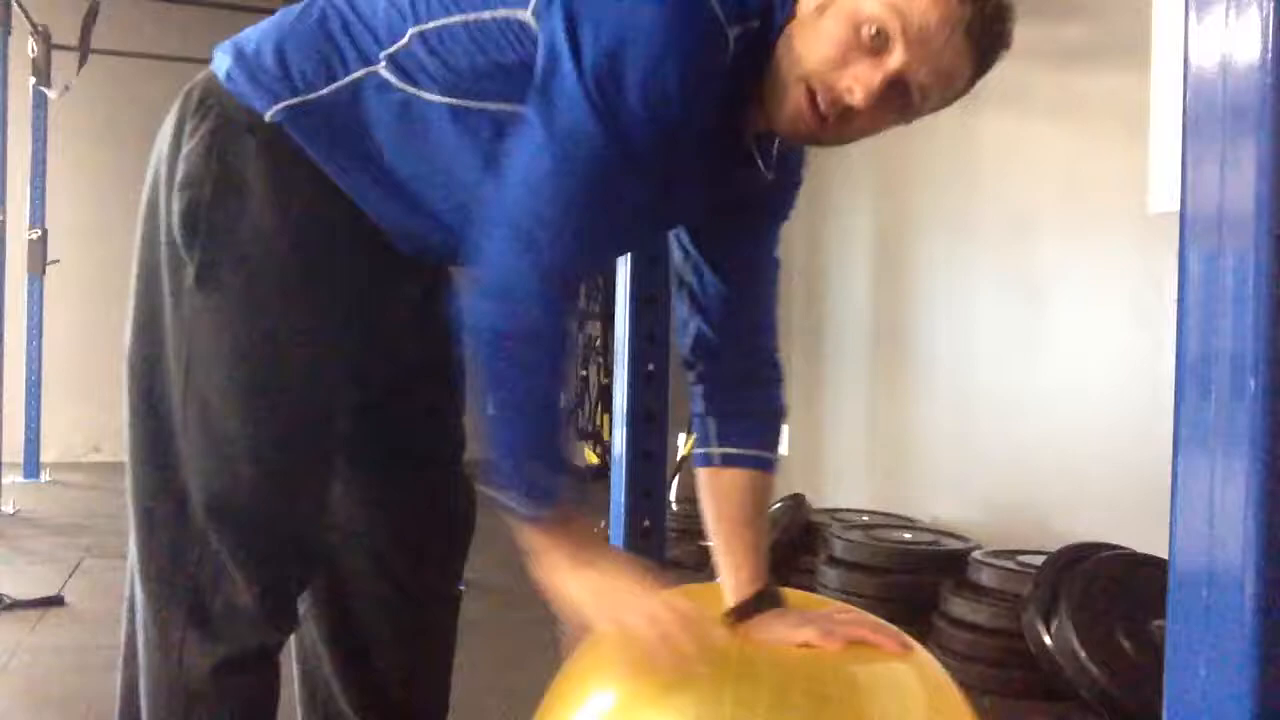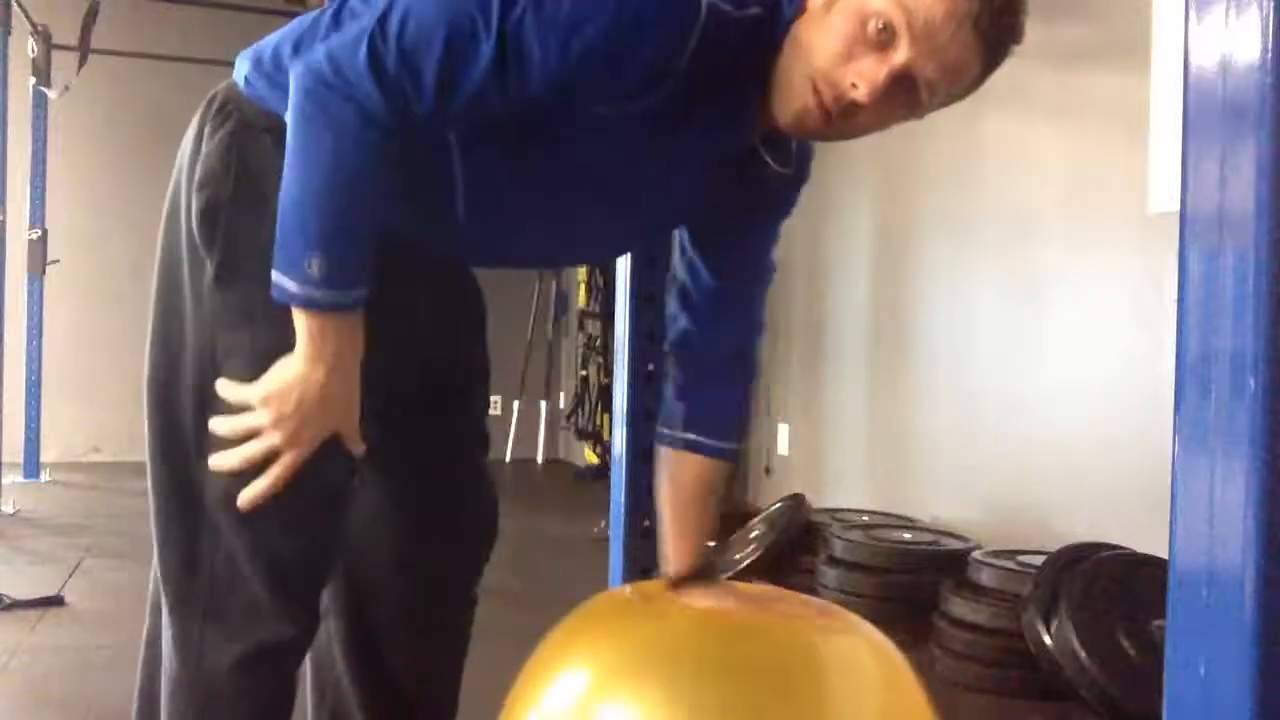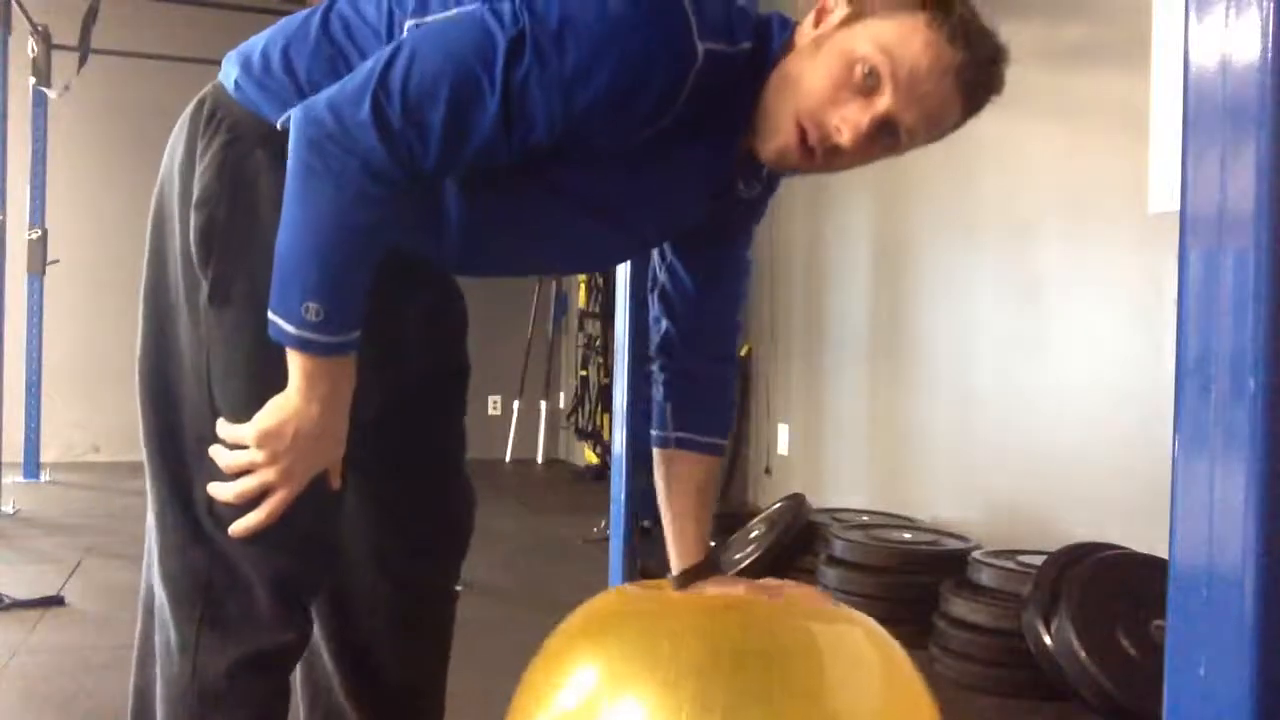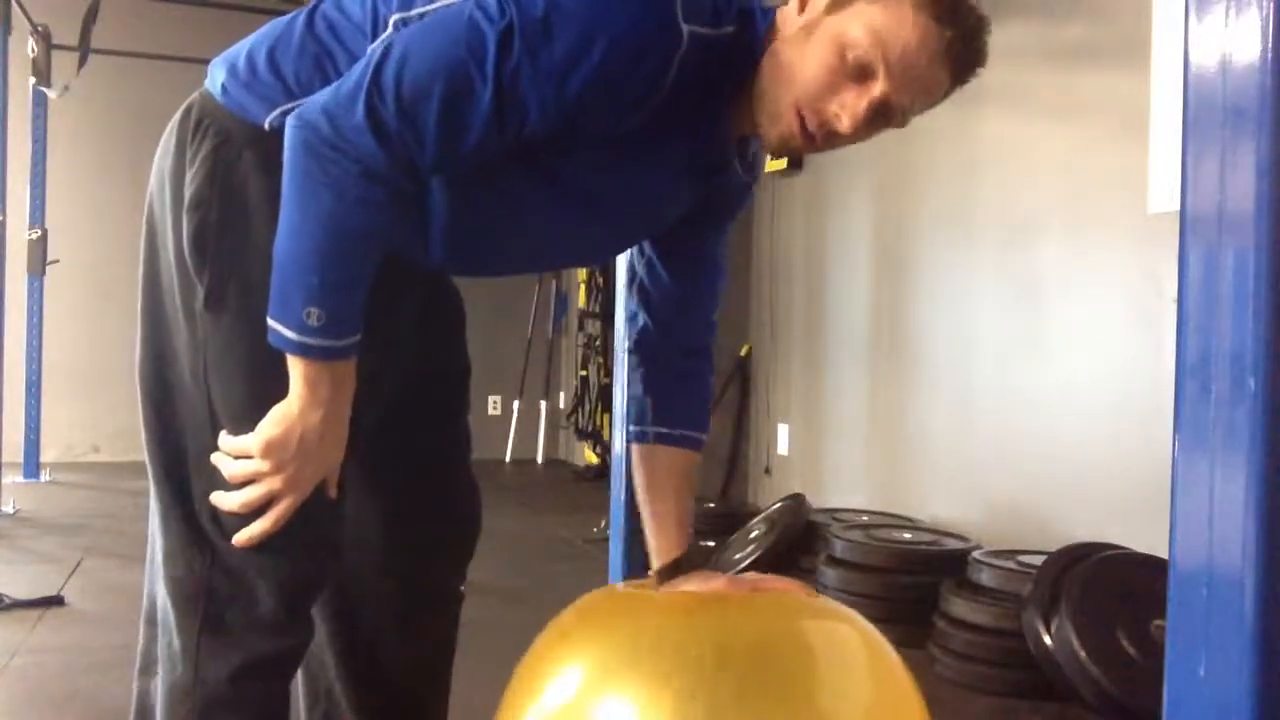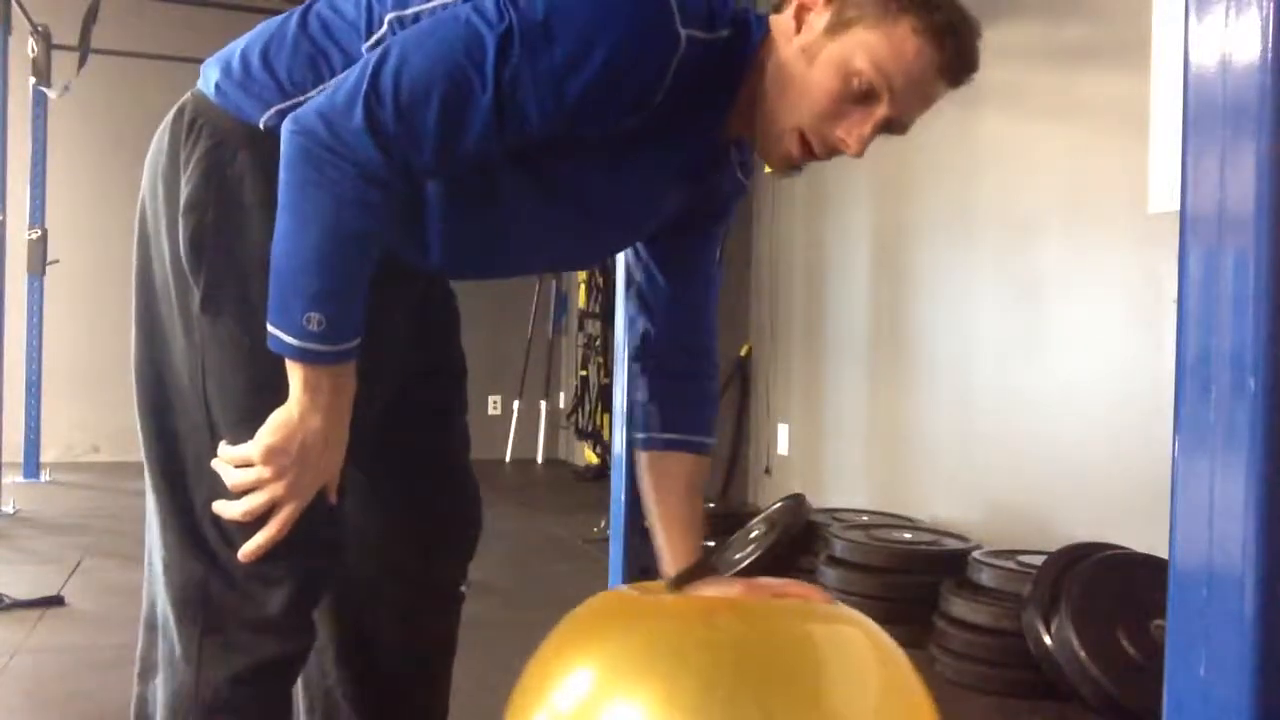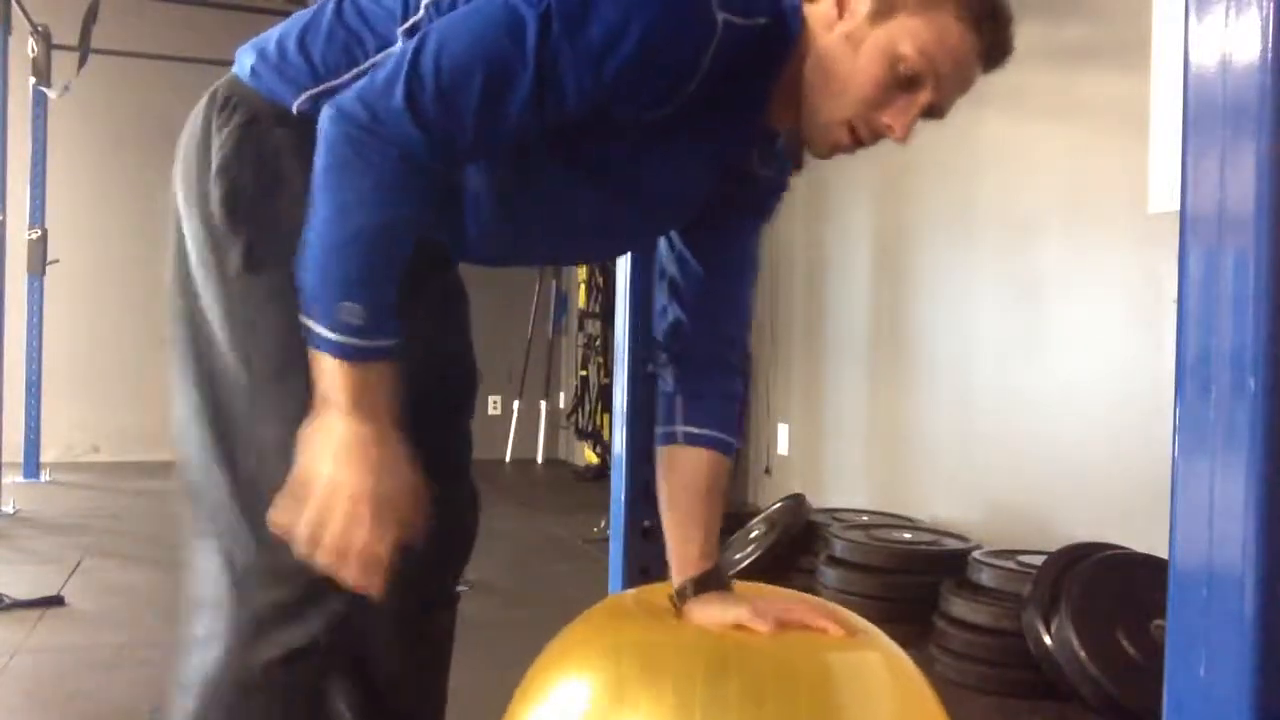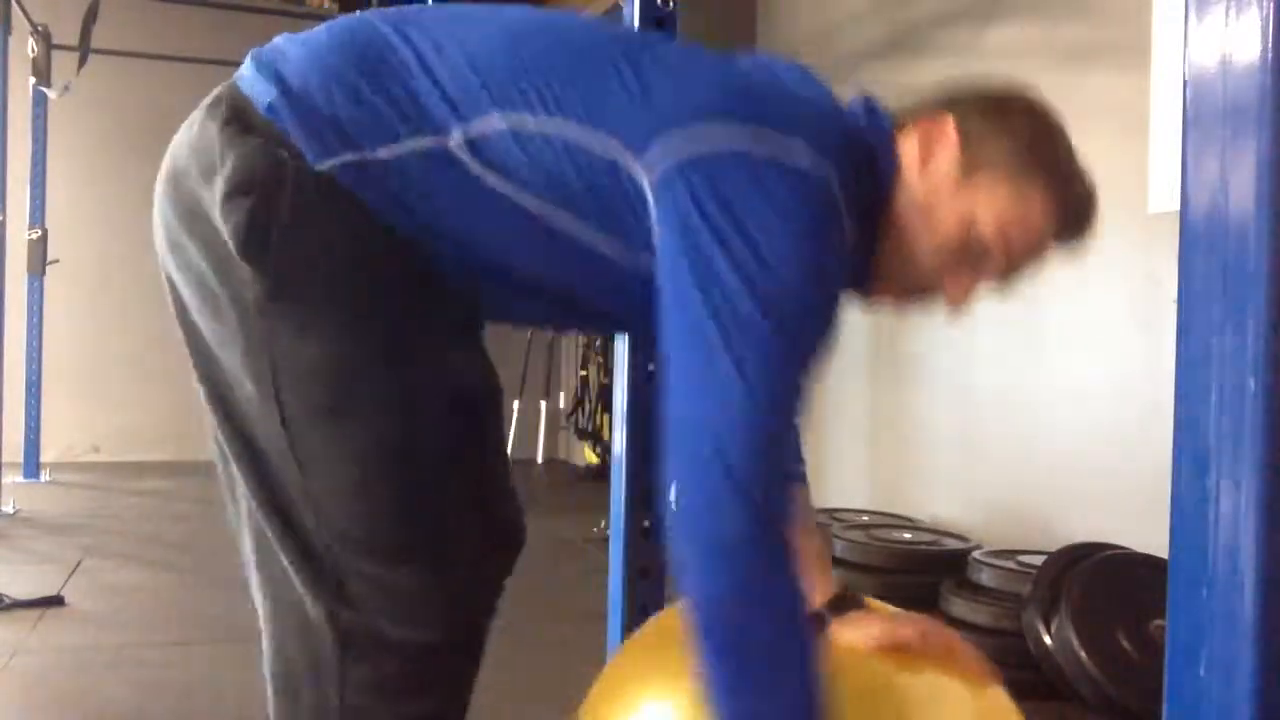
dt=0.4s
person 1, frame 1
left shoulder: (761, 162)
left elbow: (732, 360)
right elbow: (516, 292)
left wrist: (751, 600)
right wrist: (560, 544)
left hip: (389, 229)
right hip: (260, 155)
left knee: (396, 553)
right knee: (235, 557)
person 1, frame 2
left shoulder: (769, 163)
left elbow: (713, 351)
right elbow: (347, 85)
left wrist: (683, 578)
right wrist: (327, 356)
left hip: (410, 239)
right hip: (280, 155)
left knee: (429, 543)
right knee: (258, 561)
person 1, frame 3
left shoulder: (738, 176)
left elbow: (694, 356)
right elbow: (349, 136)
left wrist: (692, 578)
right wrist: (318, 394)
left hip: (392, 244)
right hip: (267, 161)
left knee: (409, 544)
right knee: (249, 560)
person 1, frame 4
left shoulder: (725, 162)
left elbow: (672, 345)
right elbow: (344, 137)
left wrist: (671, 568)
right wrist: (319, 401)
left hip: (386, 244)
right hip: (258, 165)
left knee: (415, 543)
right knee: (253, 560)
person 1, frame 5
left shoulder: (712, 166)
left elbow: (674, 354)
right elbow: (339, 140)
left wrist: (688, 573)
right wrist: (320, 407)
left hip: (380, 246)
right hip: (247, 168)
left knee: (414, 547)
right knee: (253, 568)
person 1, frame 6
left shoulder: (751, 158)
left elbow: (703, 354)
right elbow: (378, 134)
left wrist: (697, 585)
right wrist: (353, 416)
left hip: (405, 224)
right hip: (278, 152)
left knee: (413, 561)
right knee: (311, 560)
person 1, frame 7
left shoulder: (814, 161)
right shoulder: (771, 196)
left elbow: (745, 435)
right elbow: (726, 528)
left wrist: (825, 611)
left hip: (371, 207)
right hip: (271, 175)
left knee: (464, 551)
right knee: (385, 604)
